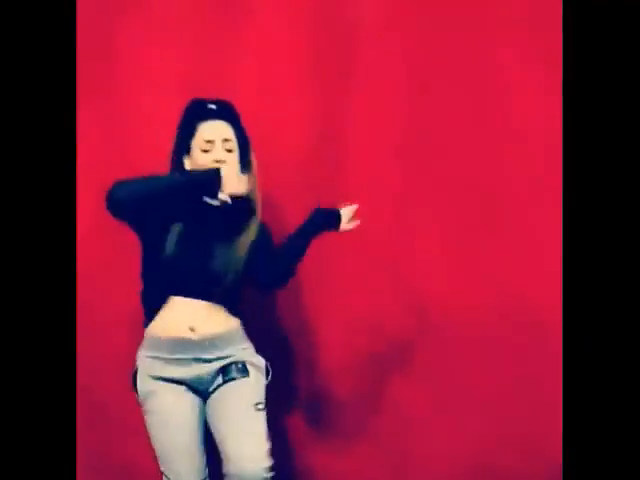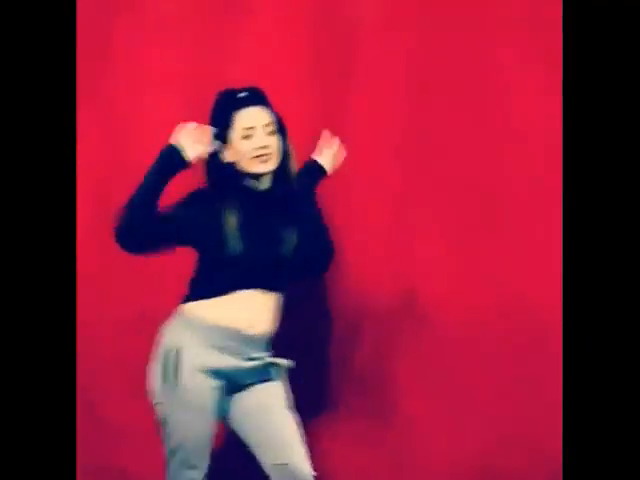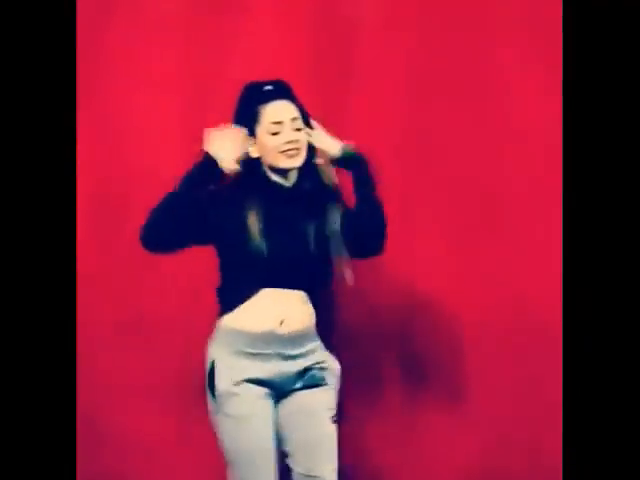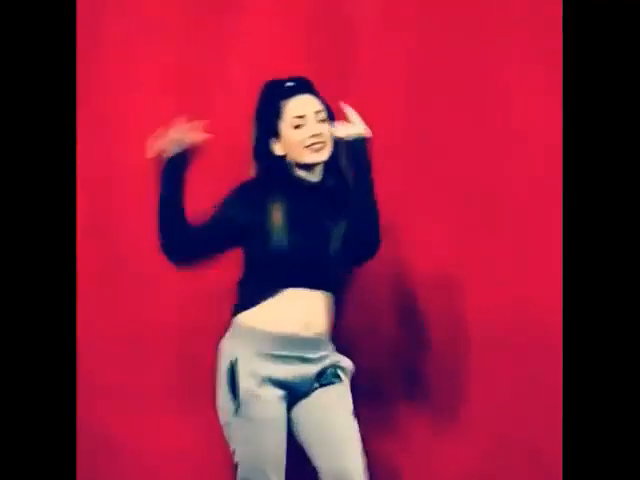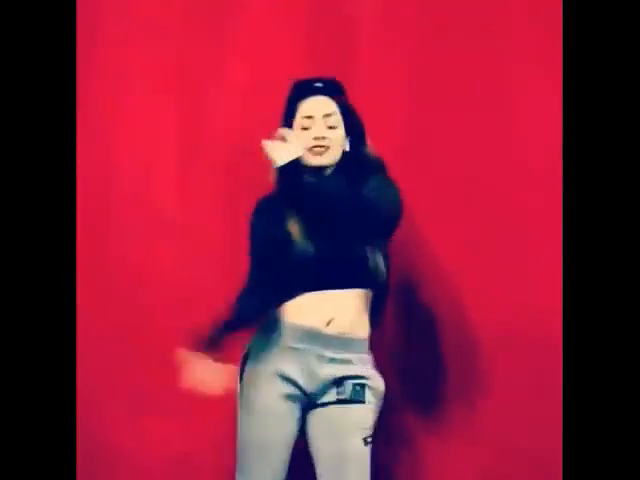
dt=0.3s
person 1, frame 1
left shoulder: (246, 222)
right shoulder: (167, 210)
left elbow: (268, 277)
right elbow: (118, 197)
left wrist: (315, 225)
right wrist: (205, 181)
left hip: (228, 358)
right hip: (164, 364)
person 1, frame 2
left shoulder: (287, 205)
right shoulder: (207, 204)
left elbow: (316, 262)
right elbow: (132, 237)
left wrist: (308, 184)
right wrist: (172, 159)
left hip: (255, 360)
right hip: (195, 347)
person 1, frame 3
left shoulder: (320, 199)
right shoulder: (230, 200)
left elbow: (368, 243)
right elbow: (156, 236)
left wrist: (357, 166)
right wrist: (206, 169)
left hip: (307, 356)
right hip: (241, 356)
person 1, frame 4
left shoulder: (339, 197)
right shoulder: (254, 197)
left elbow: (361, 248)
right elbow: (183, 250)
left wrist: (357, 154)
right wrist: (174, 163)
left hip: (318, 359)
right hip: (256, 356)
person 1, frame 5
left shoulder: (373, 184)
right shoulder: (273, 209)
left elbow: (379, 216)
right elbow: (256, 292)
left wrist: (294, 176)
right wrist: (211, 346)
left hip: (346, 362)
right hip: (279, 354)
